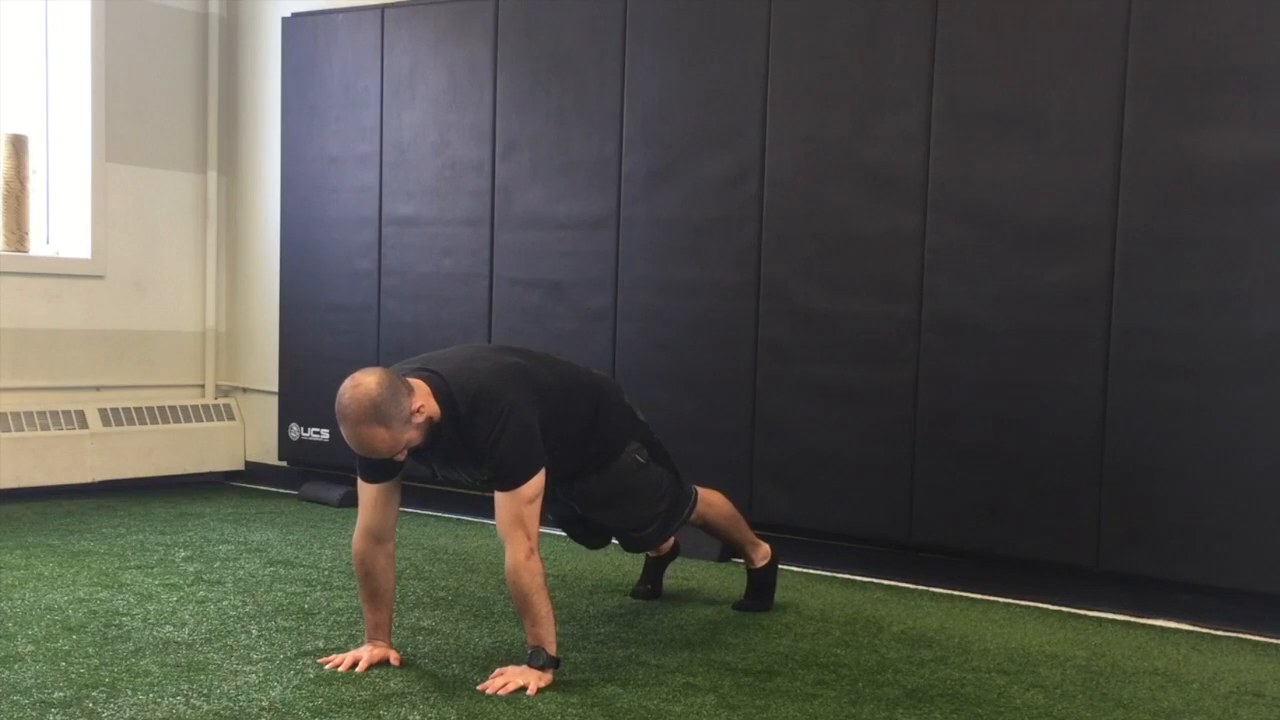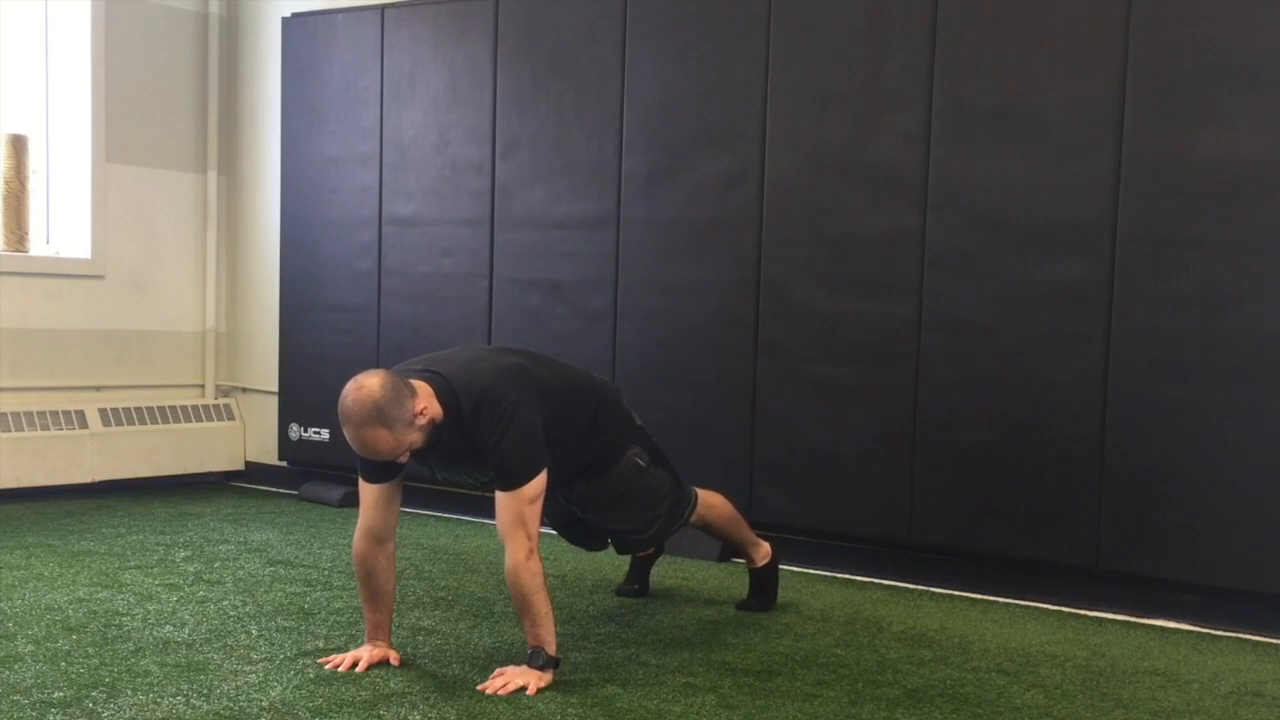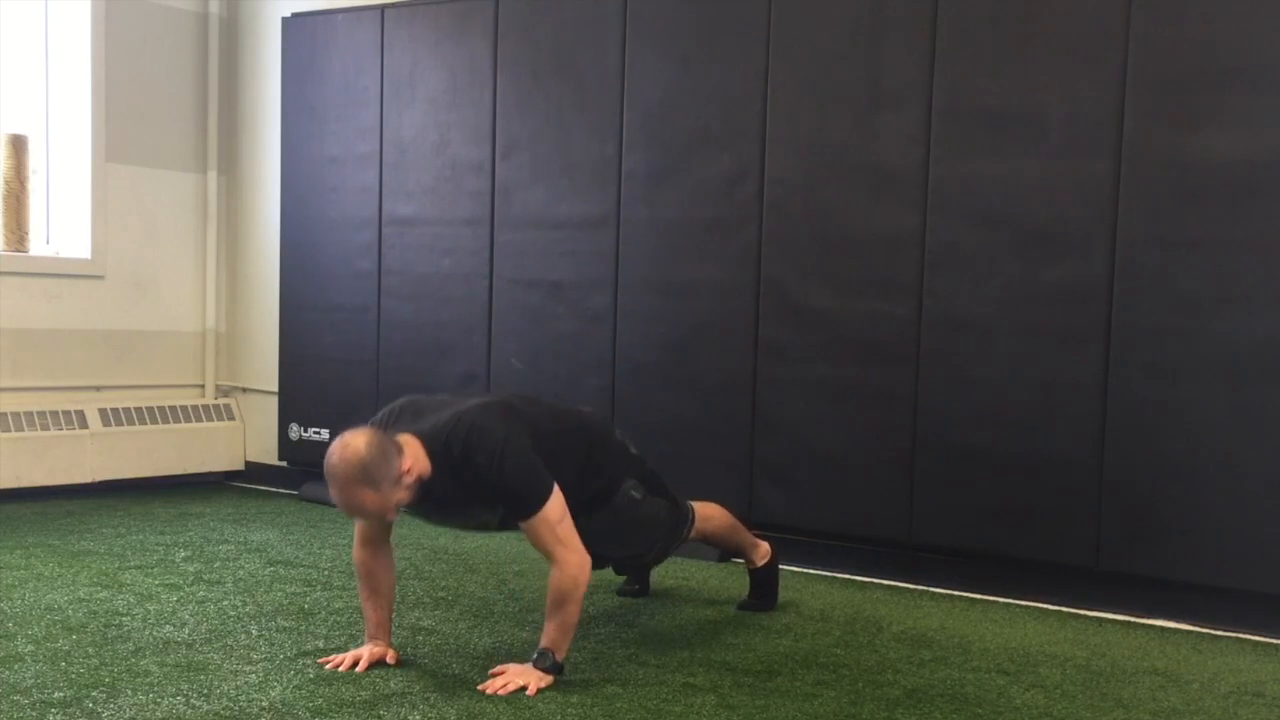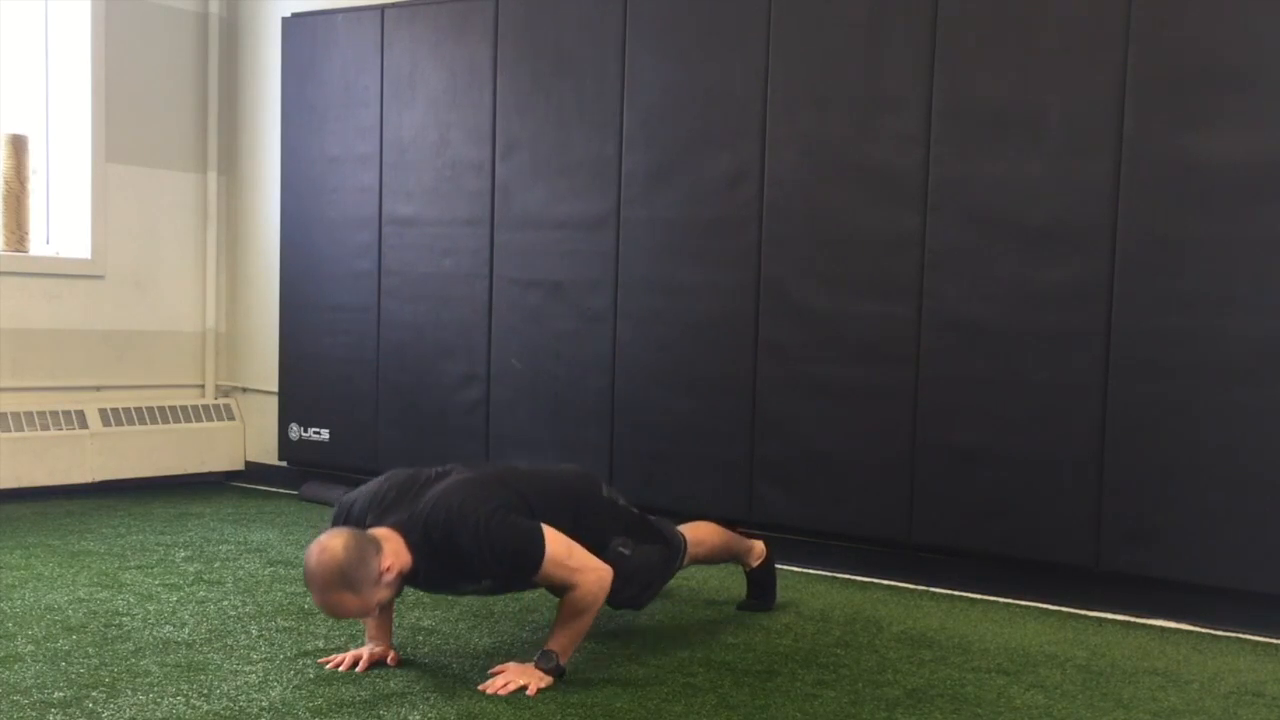
dt=0.4s
person 1, frame 1
left shoulder: (495, 408)
right shoulder: (381, 411)
left elbow: (521, 547)
right elbow: (373, 535)
left wrist: (542, 661)
right wrist: (377, 640)
left hip: (599, 432)
right hip: (546, 456)
left knee: (676, 506)
right knee: (597, 536)
left ankle: (758, 556)
right ankle: (660, 553)
person 1, frame 2
left shoulder: (498, 410)
right shoulder: (381, 414)
left elbow: (520, 548)
right elbow: (374, 535)
left wrist: (541, 661)
right wrist: (377, 640)
left hip: (598, 436)
right hip: (546, 458)
left knee: (678, 508)
right knee: (597, 538)
left ankle: (758, 555)
right ankle: (645, 553)
person 1, frame 3
left shoulder: (489, 451)
right shoulder: (373, 452)
left elbow: (571, 560)
right elbow: (372, 543)
left wrist: (545, 663)
right wrist: (377, 635)
left hip: (592, 465)
right hip: (546, 486)
left knee: (676, 526)
left ankle: (758, 555)
right ankle: (637, 568)
person 1, frame 4
left shoulder: (468, 532)
right shoulder: (355, 520)
left elbow: (594, 576)
left wrist: (547, 664)
right wrist: (377, 638)
left hip: (580, 515)
right hip: (535, 511)
left knee: (673, 551)
left ankle: (753, 554)
right ankle: (640, 531)
